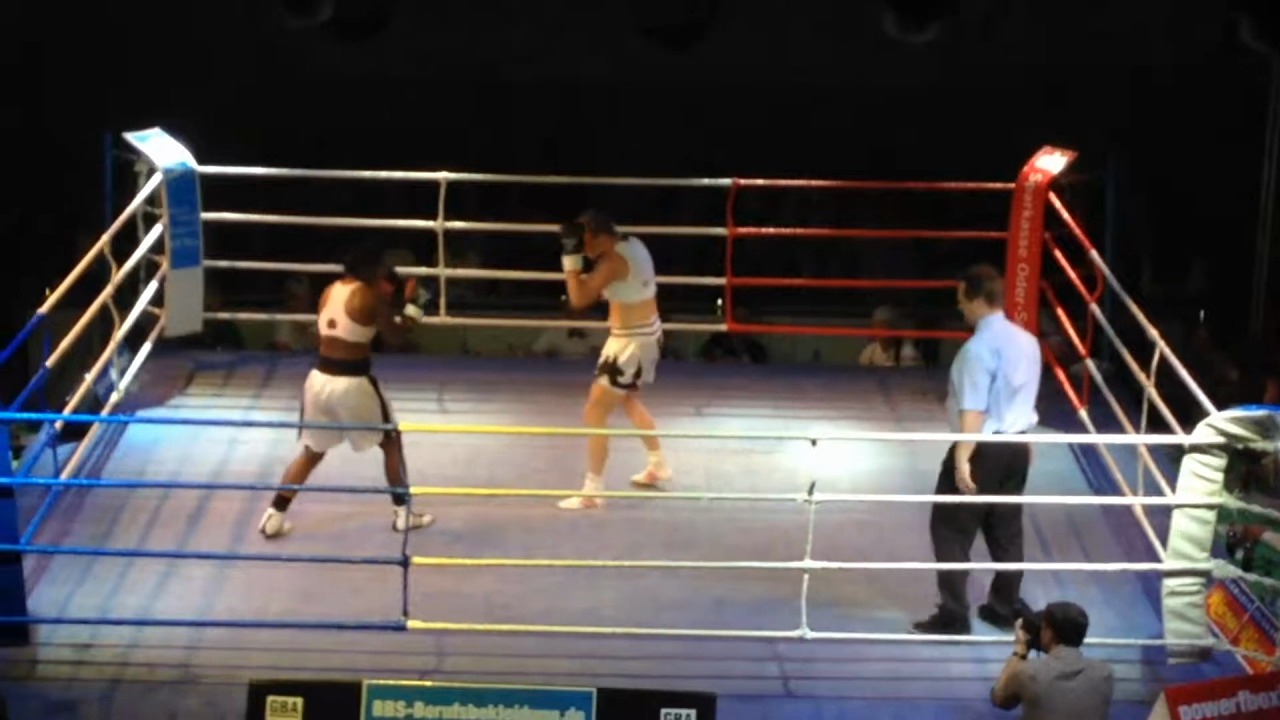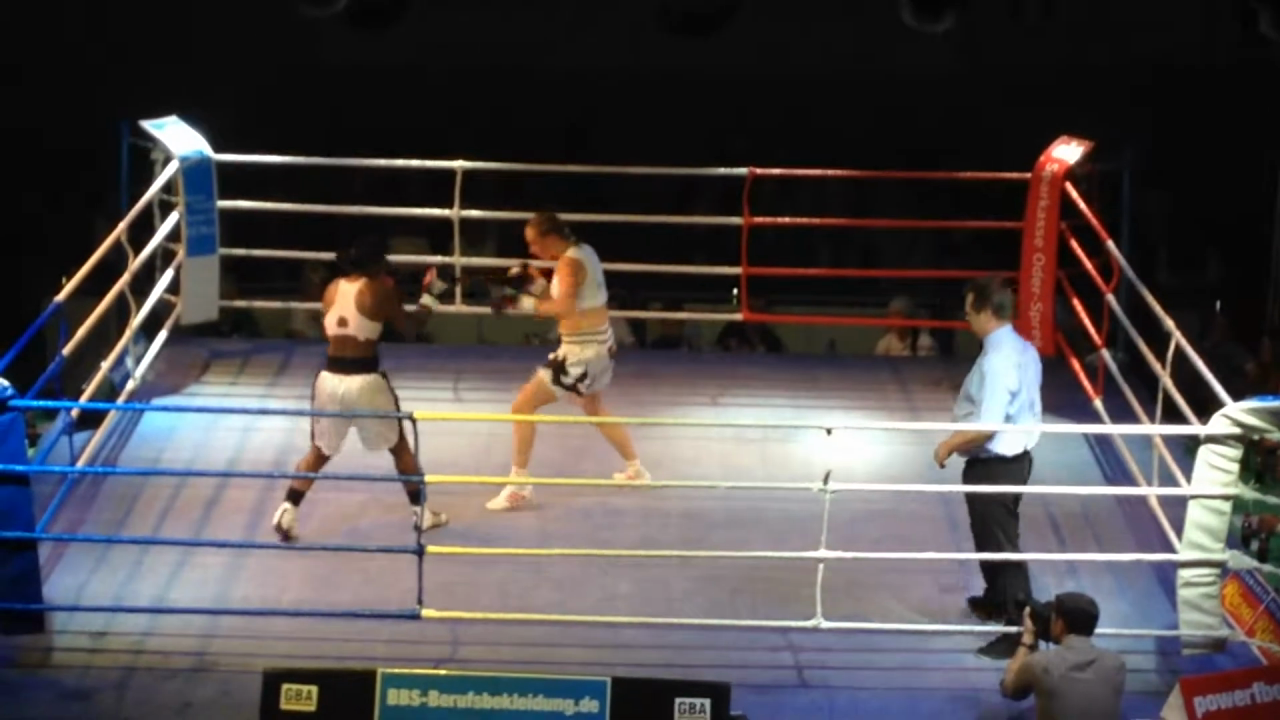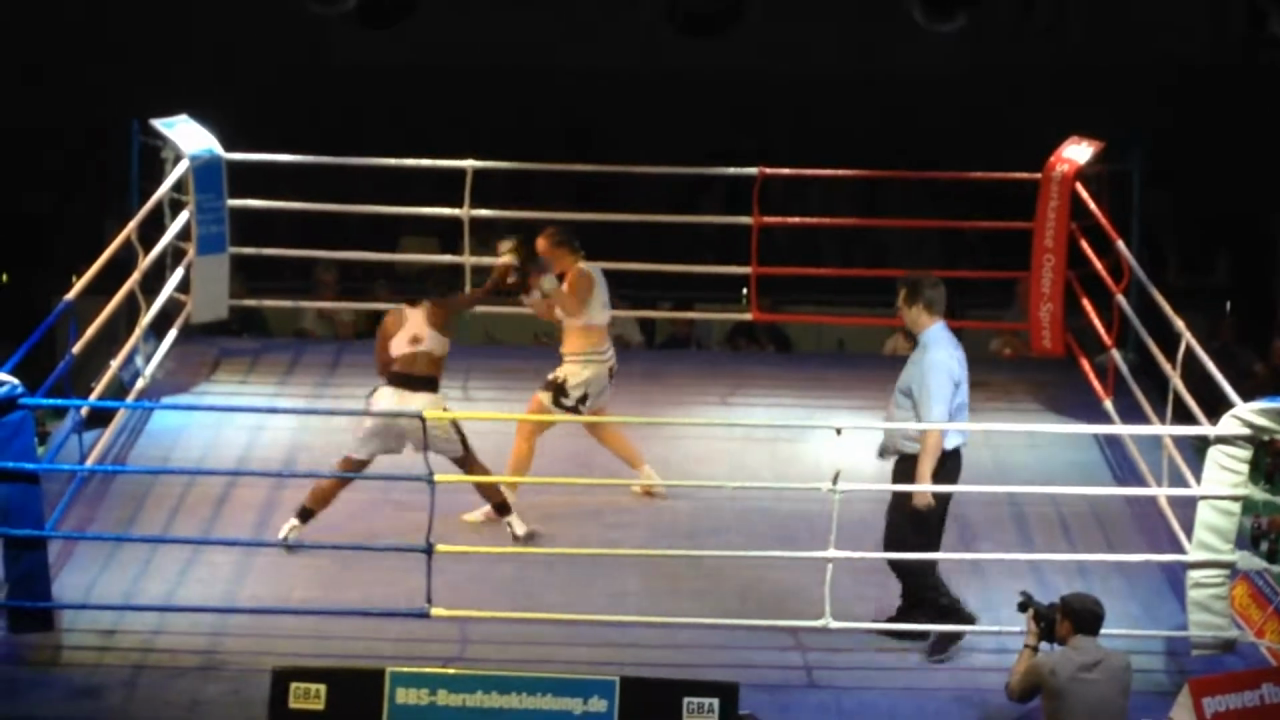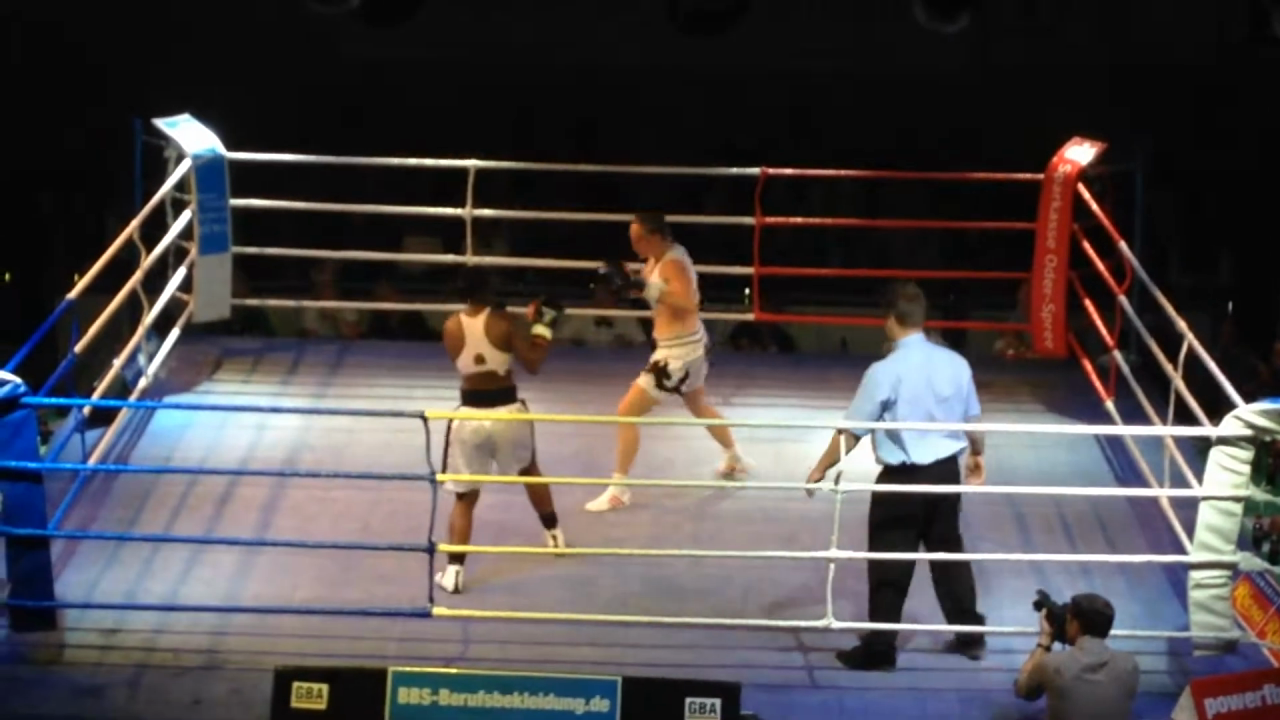
dt=0.7s
person 1, frame 1
left shoulder: (979, 346)
right shoulder: (1027, 340)
left elbow: (973, 410)
left wrist: (961, 459)
left hip: (985, 449)
right hip: (1017, 445)
left knee: (951, 529)
right knee: (1006, 530)
left ankle: (953, 615)
right ankle: (1004, 606)
person 1, frame 2
left shoulder: (997, 361)
right shoulder: (1025, 350)
left elbow: (985, 427)
left wrist: (949, 445)
left hip: (996, 466)
right hip: (1012, 458)
left knee: (999, 546)
right knee: (993, 537)
left ankle: (1019, 631)
right ankle: (996, 600)
person 1, frame 3
left shoulder: (936, 356)
right shoulder: (937, 345)
left elbow: (935, 425)
left wrist: (923, 478)
right wrist: (892, 442)
left hip: (929, 464)
right hip: (918, 460)
left knee: (903, 546)
right knee: (918, 544)
left ankle: (951, 616)
right ankle: (915, 616)
person 1, frame 4
left shoulder: (884, 371)
right shoulder: (955, 362)
left elbow: (850, 432)
right elbow: (972, 420)
left wrist: (819, 468)
right wrist: (977, 455)
left hip: (901, 479)
right hip: (945, 473)
left knee: (888, 565)
right knee: (949, 554)
left ankle: (880, 649)
right ankle: (969, 634)
person 2, frame 1
left shoulder: (330, 291)
right shoulder: (371, 296)
right elbow: (396, 337)
right wrist: (413, 304)
left hip: (320, 379)
right hip: (353, 383)
left knee: (312, 453)
right knee: (391, 443)
left ankle: (274, 517)
right ankle: (403, 513)
person 2, frame 2
left shoulder: (331, 290)
right shoulder: (378, 291)
right elbow: (409, 329)
right wrist: (430, 294)
left hip: (330, 379)
right hip: (365, 381)
left knee: (319, 451)
right knee: (399, 446)
left ankle: (287, 510)
right ankle: (422, 513)
person 2, frame 3
left shoulder: (391, 319)
right shoulder: (444, 308)
left elbow: (383, 367)
right elbow: (487, 290)
right wrist: (505, 268)
left hip: (389, 398)
right hip: (425, 402)
left knee: (349, 467)
right knee: (467, 461)
left ankle: (295, 525)
right ankle: (512, 522)
person 2, frame 4
left shoulder: (451, 326)
right shoulder: (504, 321)
right elbow: (533, 365)
right wrist: (544, 327)
left hip: (471, 416)
right hip: (508, 412)
left knee: (465, 498)
right knee: (529, 470)
left ankle: (454, 572)
right ankle: (554, 536)
person 3, frame 1
left shoulder: (615, 259)
right shoulder: (632, 245)
left elbow: (579, 299)
left wrist: (571, 257)
left hip: (630, 341)
right hip: (646, 335)
left knee: (594, 413)
right knee: (628, 401)
left ankle: (593, 490)
right ankle: (657, 466)
person 3, frame 2
left shoulder: (569, 262)
right shoulder: (583, 252)
left elbow: (562, 307)
left wrist: (519, 302)
right wrist: (533, 283)
left hip: (582, 349)
right hip: (601, 344)
left knee: (522, 408)
right knee: (594, 411)
left ankle: (519, 485)
right ankle: (635, 470)
person 3, frame 3
left shoulder: (581, 274)
right shoulder: (582, 272)
left elbow: (571, 310)
right elbow: (553, 313)
left wrist: (543, 279)
right wrist: (532, 294)
left hip: (582, 368)
right hip: (599, 363)
left knee: (526, 431)
right knee: (598, 426)
right ankle: (649, 479)
person 3, frame 4
left shoulder: (674, 263)
right shoulder: (657, 257)
left elbow: (690, 303)
right elbow: (641, 286)
left wrist: (651, 290)
right wrist: (619, 279)
left hip: (678, 352)
right hip: (678, 346)
left knee: (627, 414)
right knee: (699, 405)
left ankle: (618, 491)
right ankle: (735, 460)
